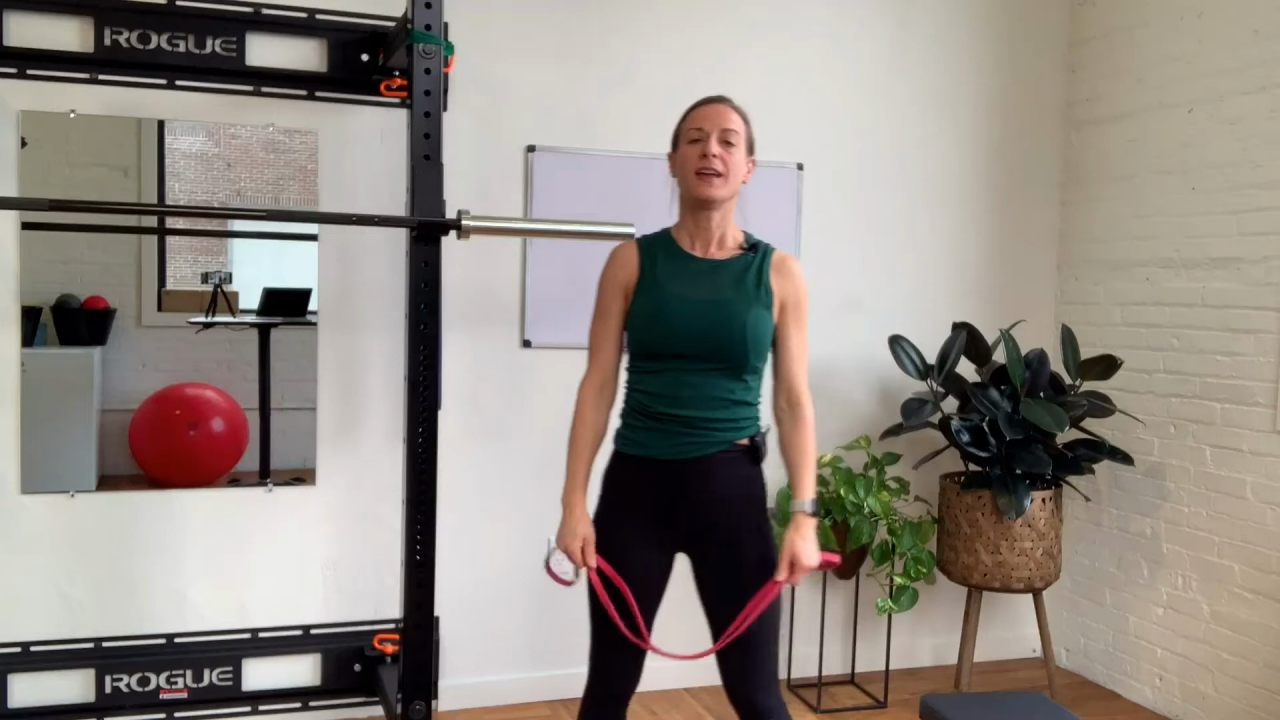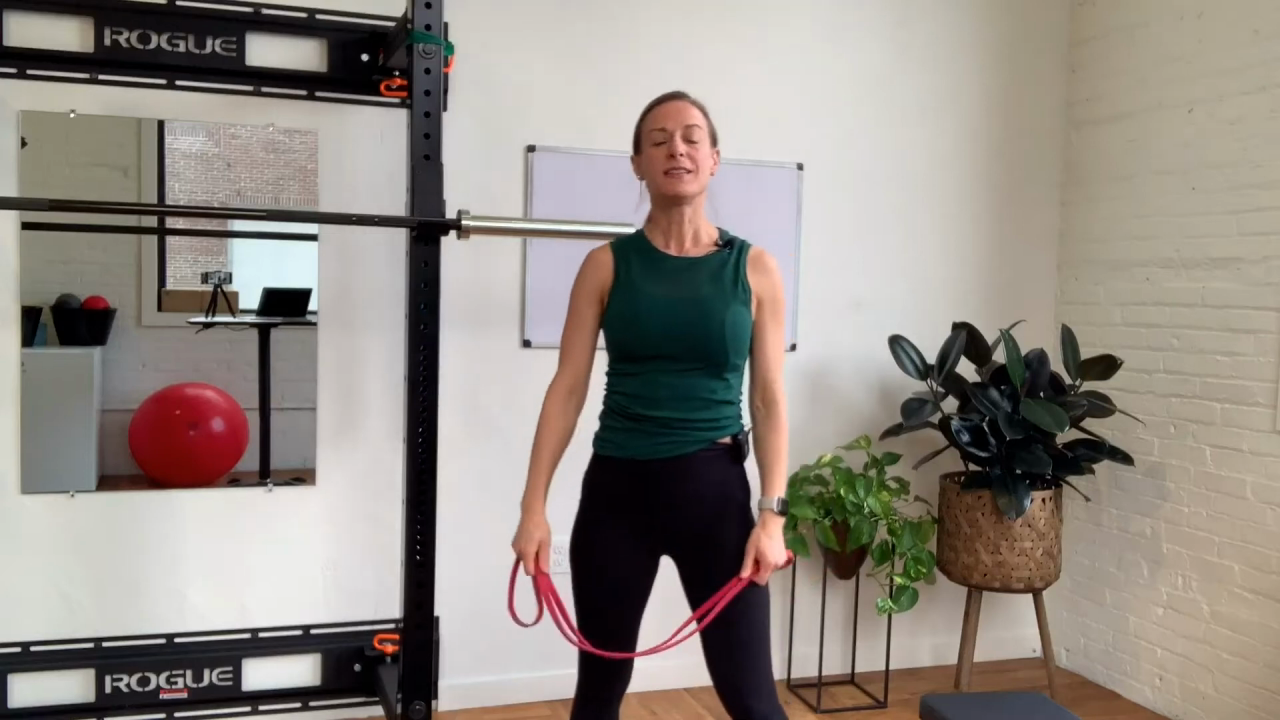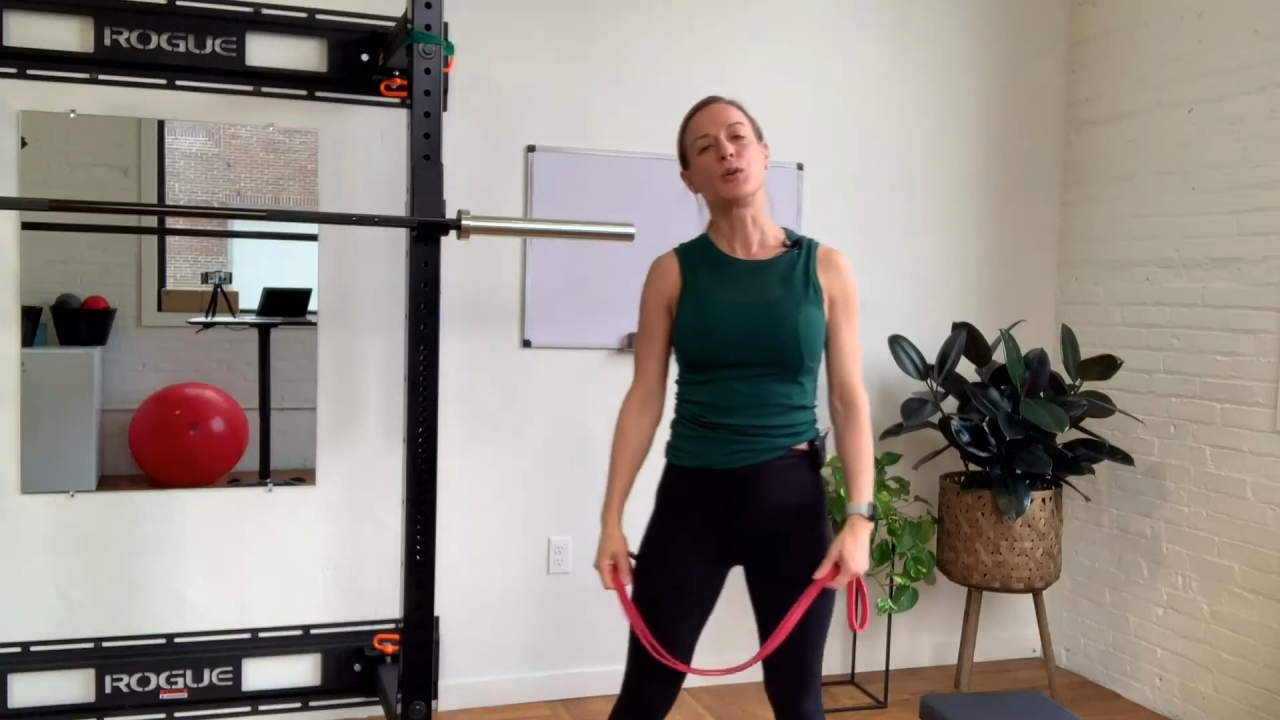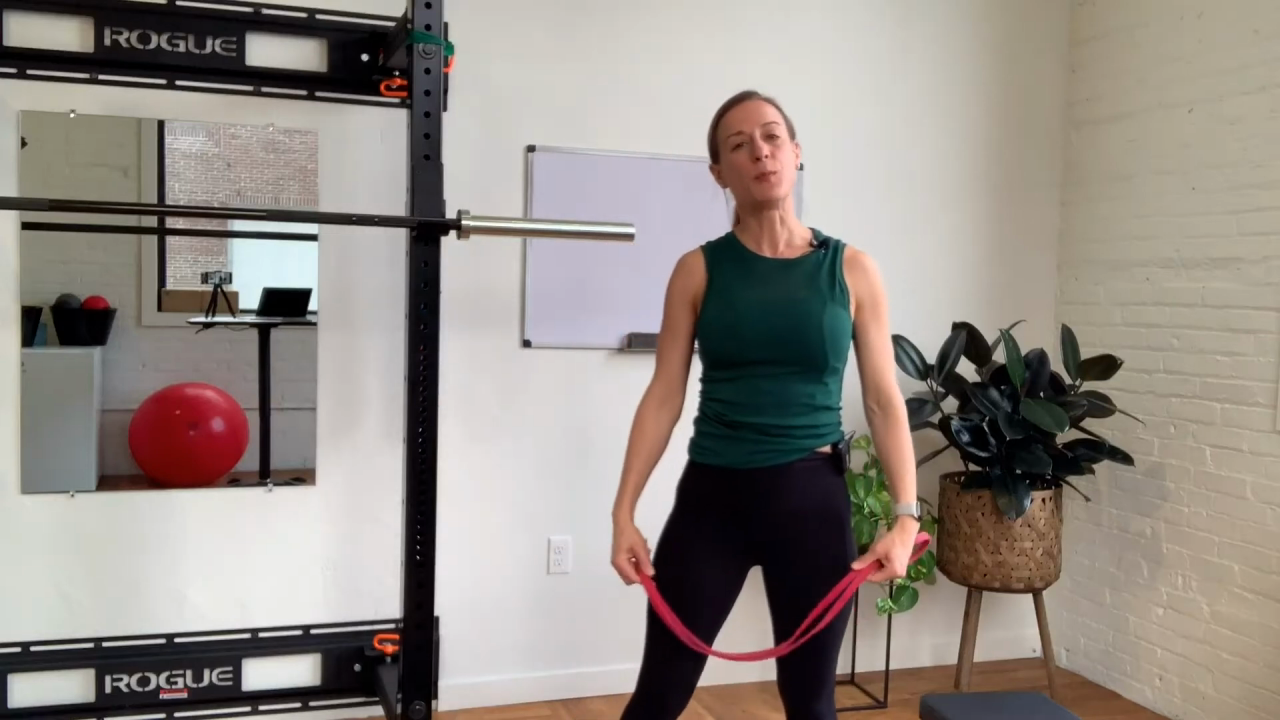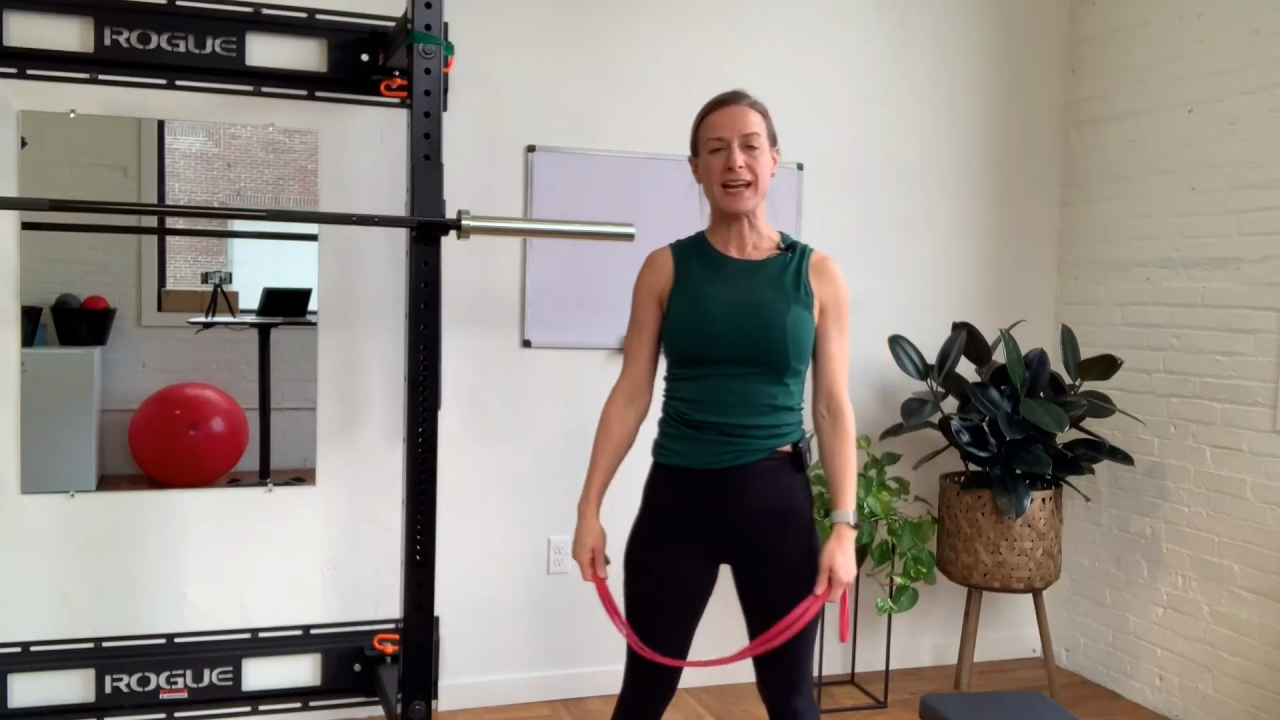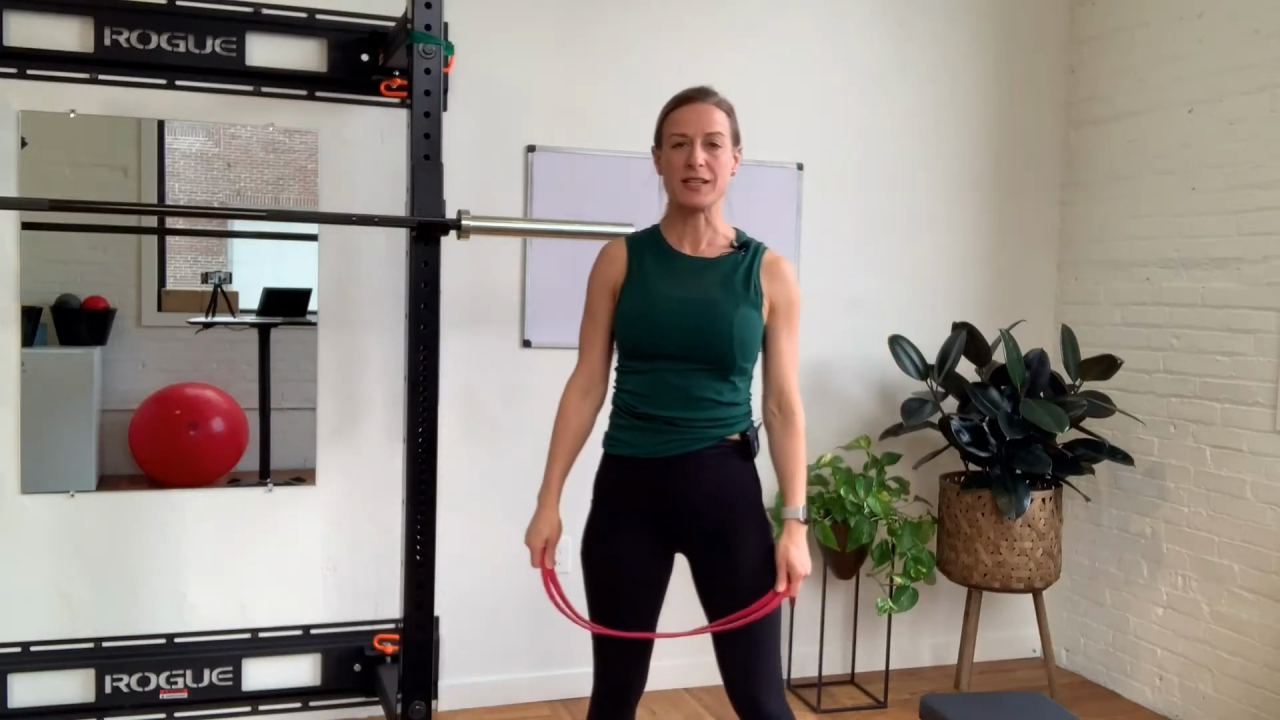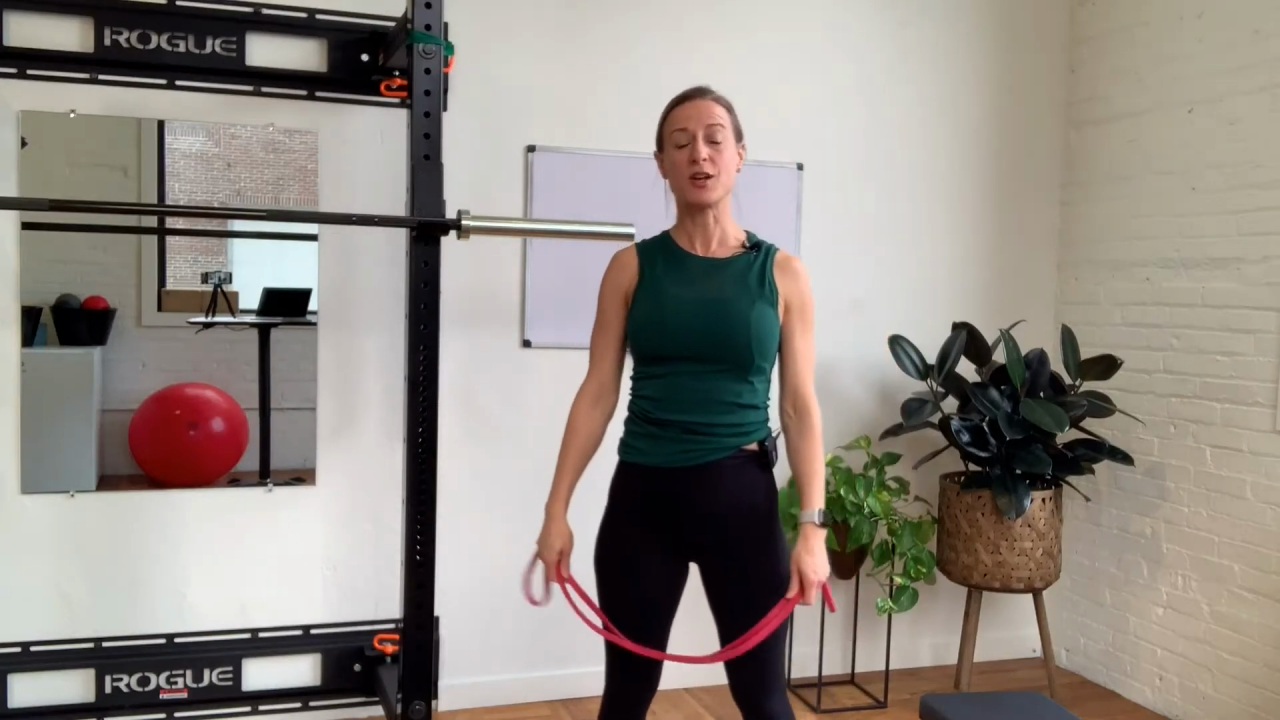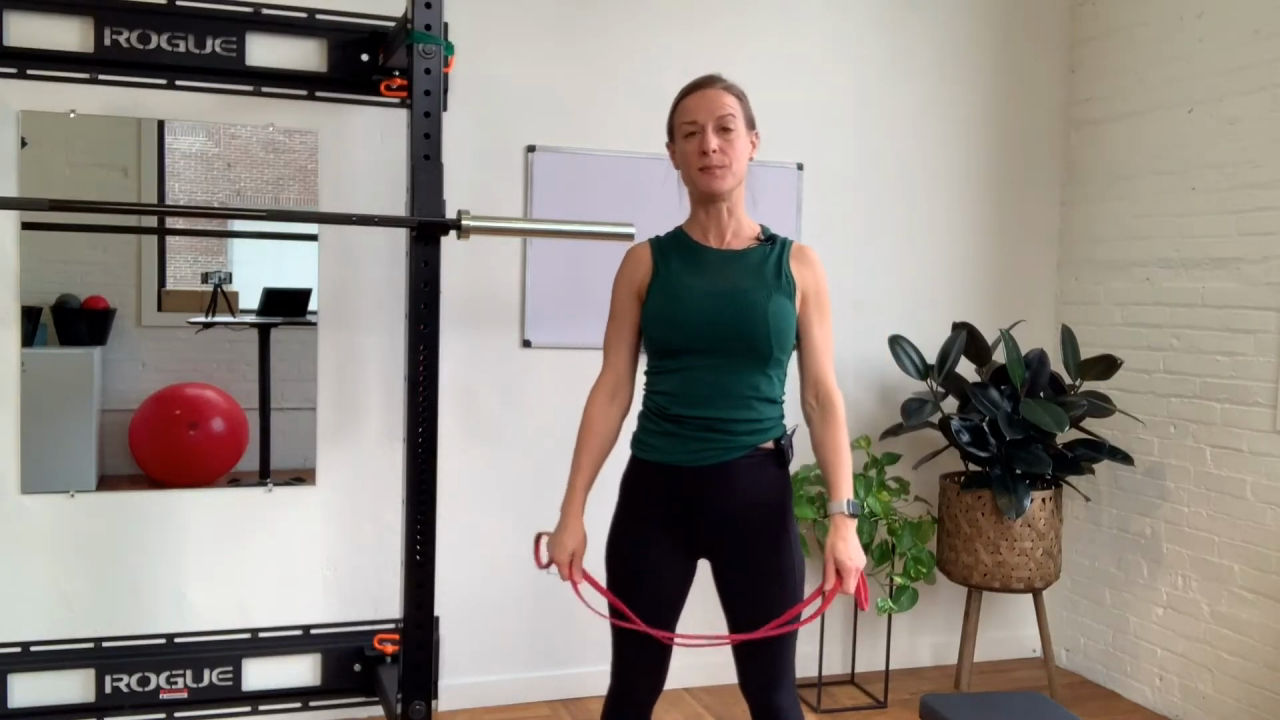
dt=0.4s
person 1, frame 1
left shoulder: (778, 273)
right shoulder: (631, 261)
left elbow: (792, 400)
right elbow: (598, 384)
left wrist: (804, 514)
right wrist: (574, 500)
left hip: (729, 487)
right hip: (636, 487)
person 1, frame 2
left shoulder: (754, 268)
right shoulder: (607, 265)
left elbow: (768, 399)
right elbow: (568, 387)
left wrist: (772, 512)
right wrist: (533, 506)
left hip: (712, 487)
right hip: (617, 488)
person 1, frame 3
left shoulder: (825, 267)
right shoulder: (673, 272)
left elbow: (849, 400)
right elbow: (644, 400)
left wrist: (860, 517)
right wrist: (611, 519)
left hip: (788, 498)
right hip: (690, 498)
person 1, frame 4
left shoulder: (850, 269)
right shoulder: (698, 270)
left elbow: (883, 399)
right elbow: (663, 397)
left wrist: (905, 515)
right wrist: (624, 512)
left hip: (810, 498)
right hip: (710, 497)
person 1, frame 5
left shoulder: (816, 274)
right shoulder: (666, 268)
left elbow: (833, 406)
right elbow: (631, 393)
left wrist: (844, 526)
right wrist: (589, 509)
left hip: (774, 498)
right hip: (677, 498)
person 1, frame 6
left shoulder: (769, 272)
right shoulder: (621, 260)
left elbow: (783, 403)
right elbow: (587, 384)
left wrist: (795, 522)
right wrist: (549, 499)
left hip: (723, 484)
right hip: (628, 487)
person 1, frame 7
left shoulder: (781, 272)
right shoulder: (632, 267)
left elbow: (800, 406)
right elbow: (598, 392)
left wrist: (812, 526)
right wrist: (556, 509)
left hip: (740, 494)
right hip: (642, 495)
person 1, frame 8
left shoulder: (796, 265)
right shoulder: (646, 261)
left elbow: (821, 397)
right elbow: (612, 389)
left wrist: (843, 517)
right wrist: (572, 509)
left hip: (753, 492)
right hip: (655, 491)
